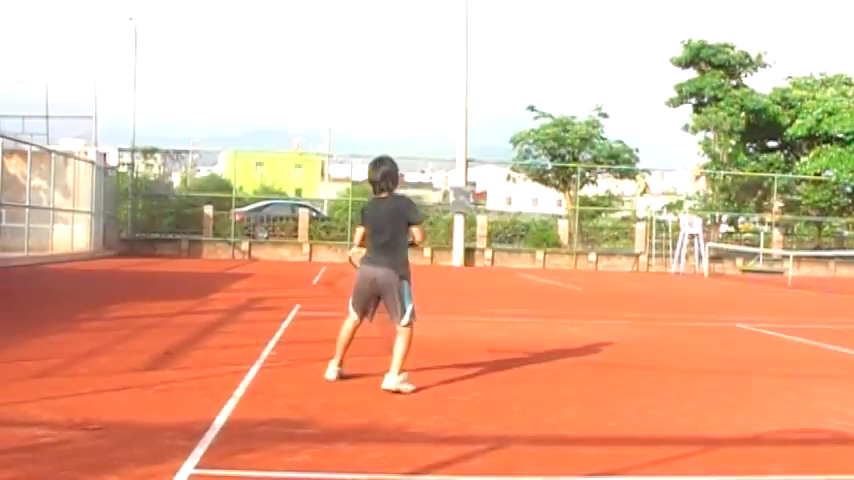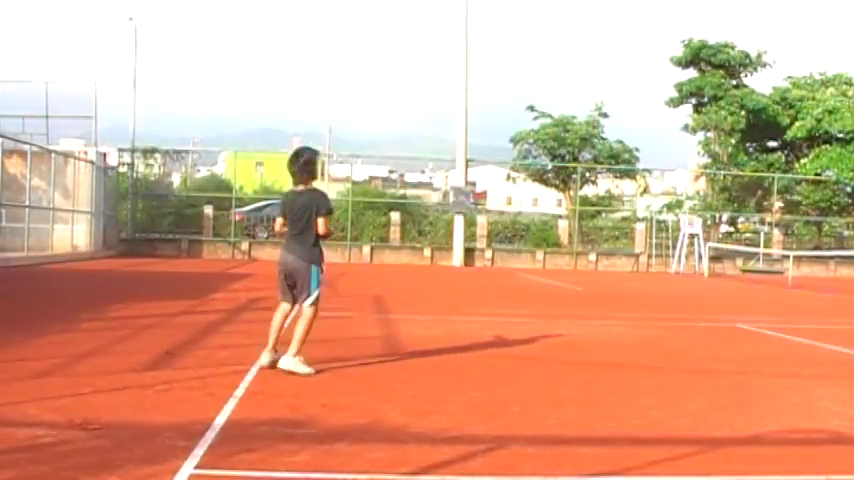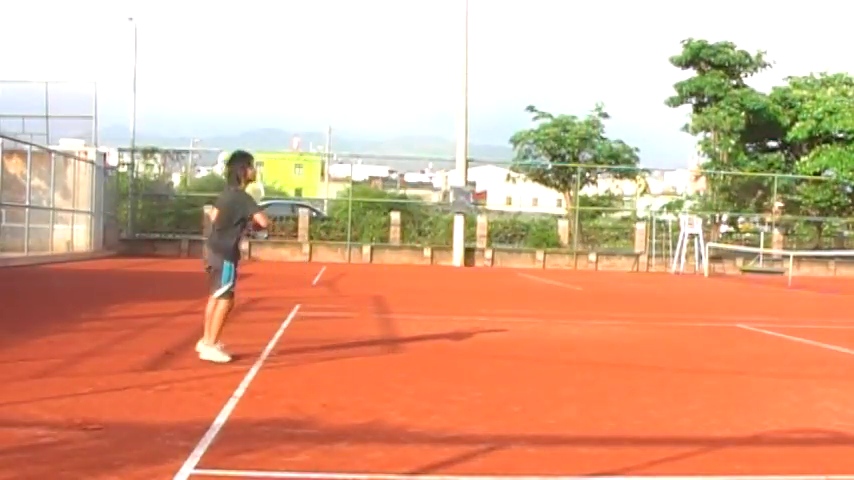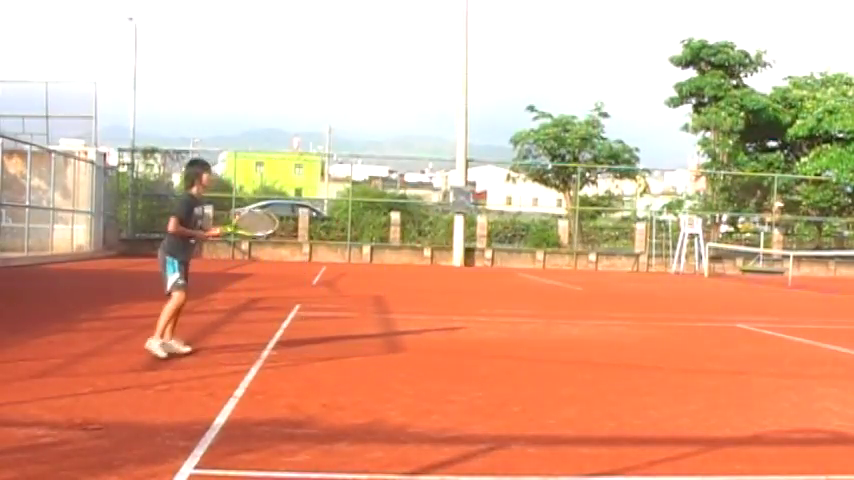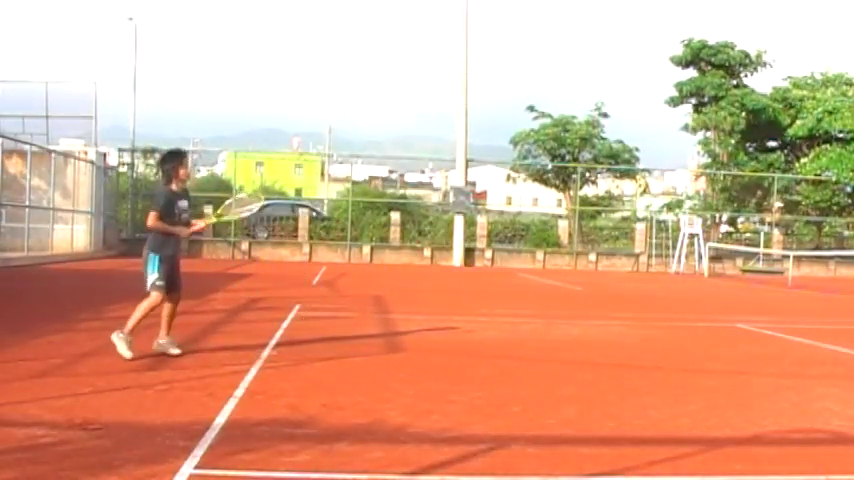
dt=0.5s
person 1, frame 1
left shoulder: (368, 208)
right shoulder: (405, 204)
left elbow: (358, 241)
right elbow: (418, 238)
right wrist: (409, 242)
left hip: (367, 270)
right hip: (393, 274)
left knee: (353, 319)
right knee: (404, 327)
left ankle: (335, 365)
right ankle: (395, 375)
person 1, frame 2
left shoulder: (287, 197)
right shoulder: (319, 197)
left elbow: (278, 228)
right elbow: (322, 230)
right wrist: (330, 232)
left hip: (286, 256)
right hip: (307, 260)
left knee: (286, 304)
right knee: (309, 310)
left ankle: (269, 352)
right ankle: (291, 357)
person 1, frame 3
left shoulder: (227, 192)
right shoulder: (243, 198)
left elbow: (213, 217)
right elbow: (263, 222)
right wrist: (265, 219)
left hip: (214, 249)
right hip: (223, 254)
left knee: (217, 296)
right knee: (226, 301)
left ankle: (207, 341)
right ankle: (209, 347)
person 1, frame 4
left shoulder: (198, 200)
right shoulder: (185, 200)
right elbow: (172, 227)
left wrist: (207, 232)
right wrist: (197, 234)
left hip: (181, 256)
right hip: (171, 256)
left knee: (175, 297)
right knee: (179, 296)
left ankle: (168, 340)
right ankle: (156, 339)
person 1, frame 5
left shoulder: (184, 193)
right shoulder: (164, 195)
right elbow: (151, 222)
left wrist: (195, 224)
right wrist: (178, 229)
left hip: (172, 254)
right hip: (156, 254)
left knee: (174, 296)
right knee: (156, 297)
left ankle: (163, 339)
right ankle: (123, 334)
